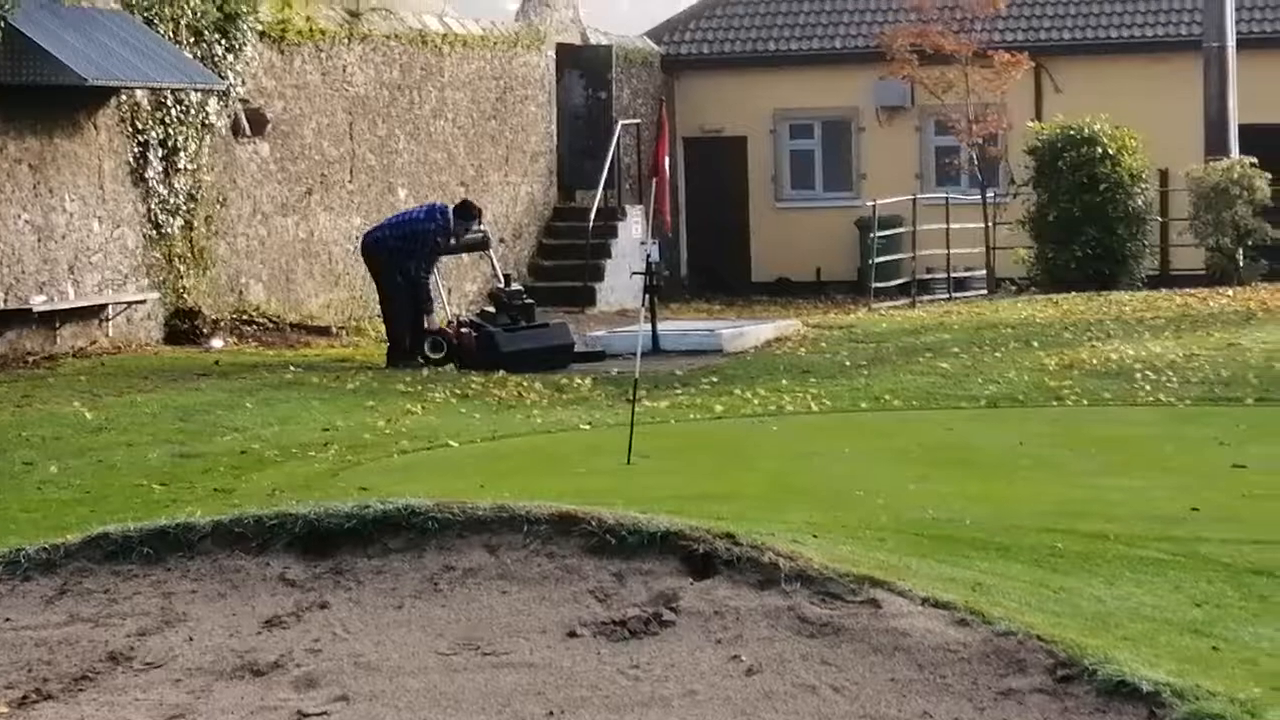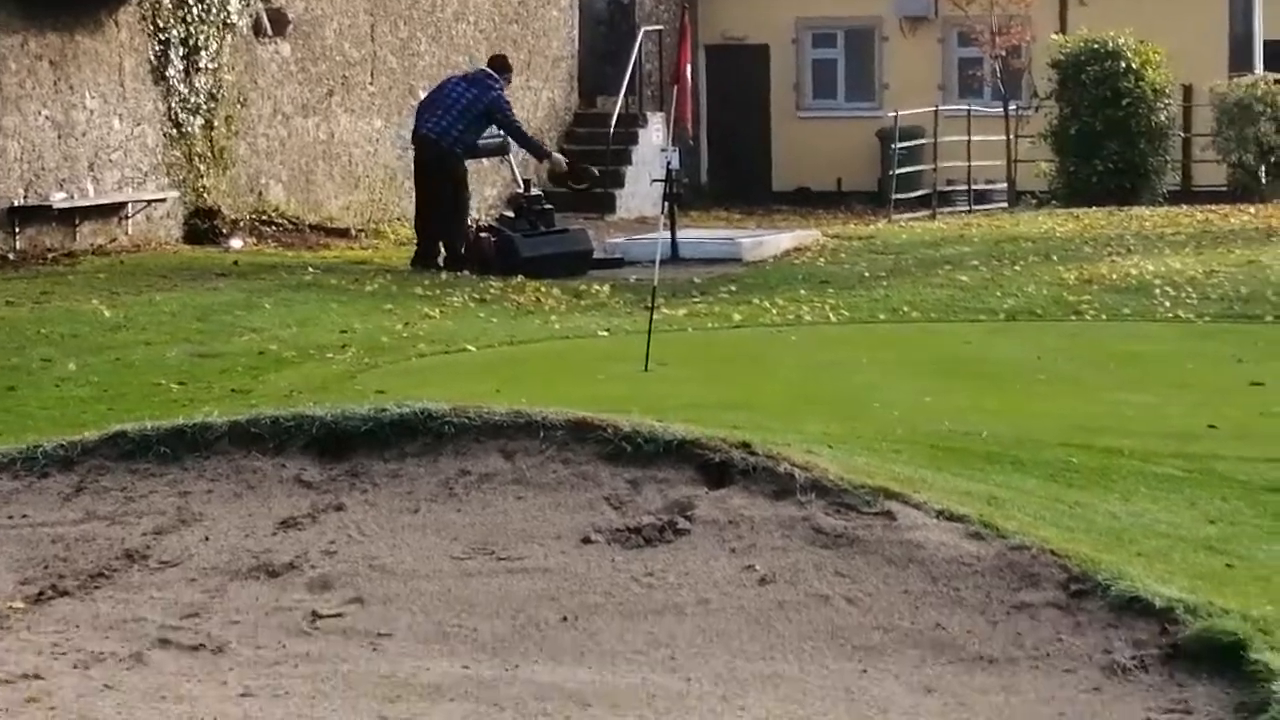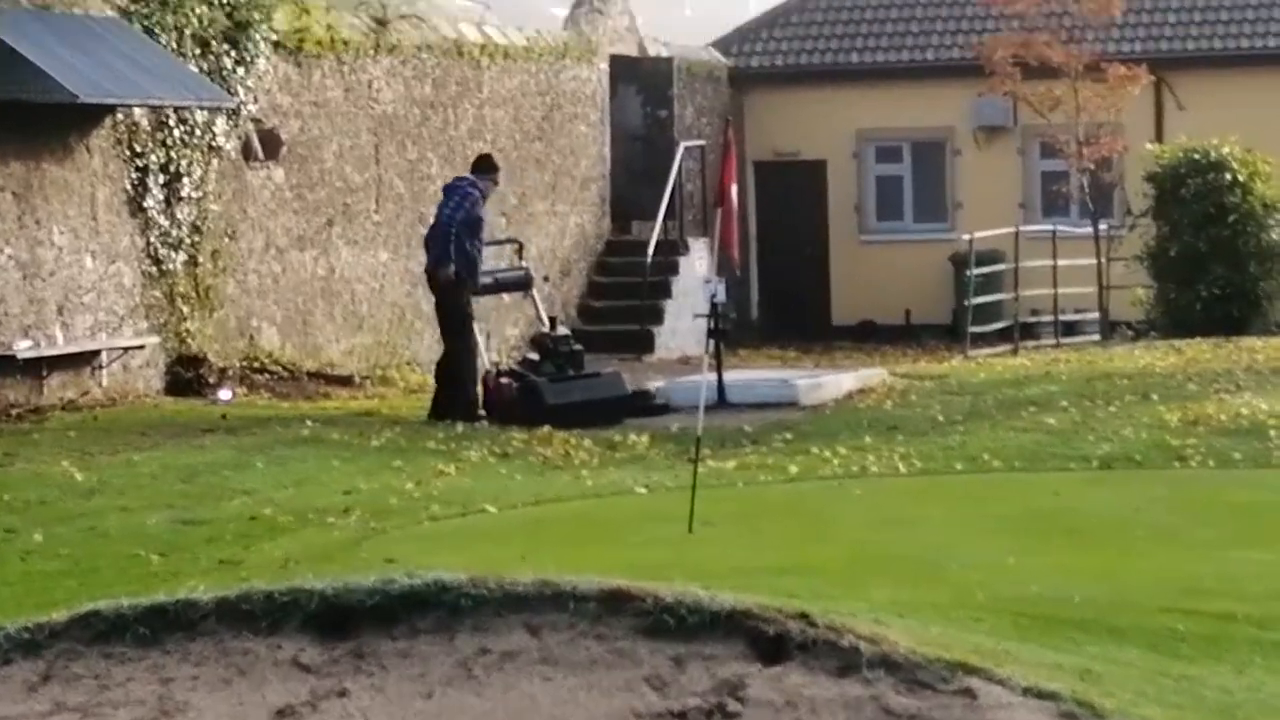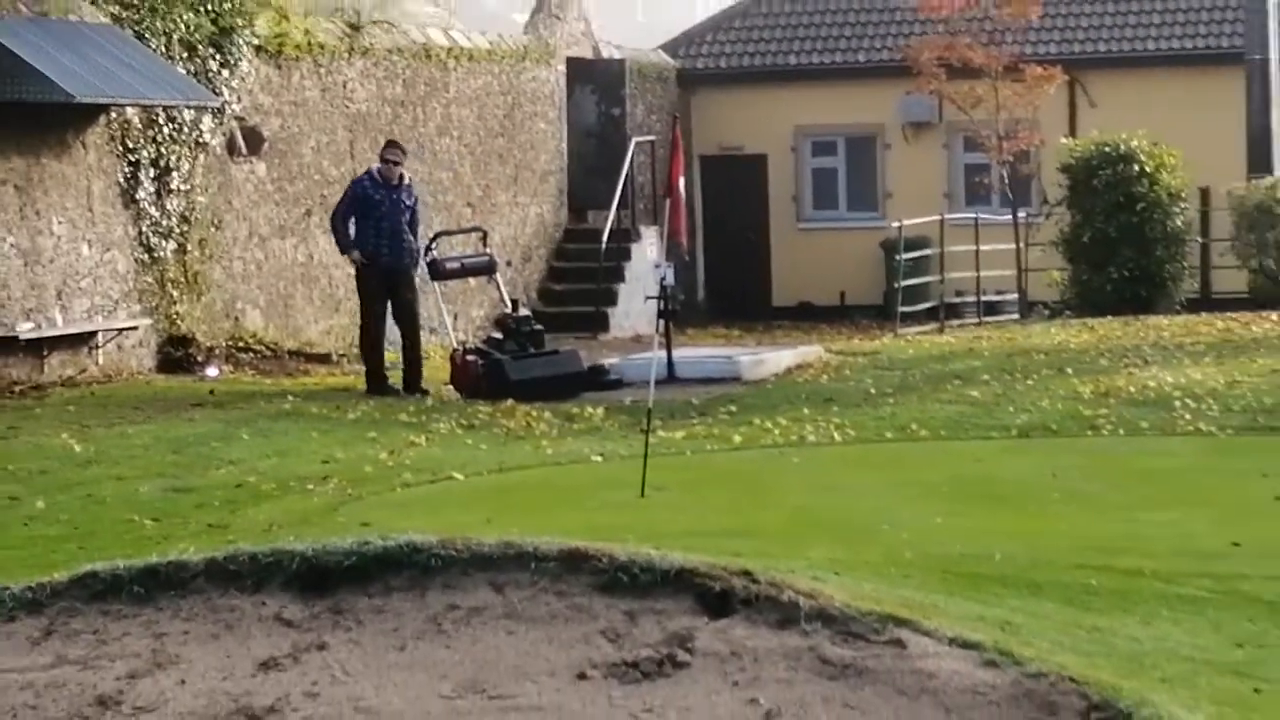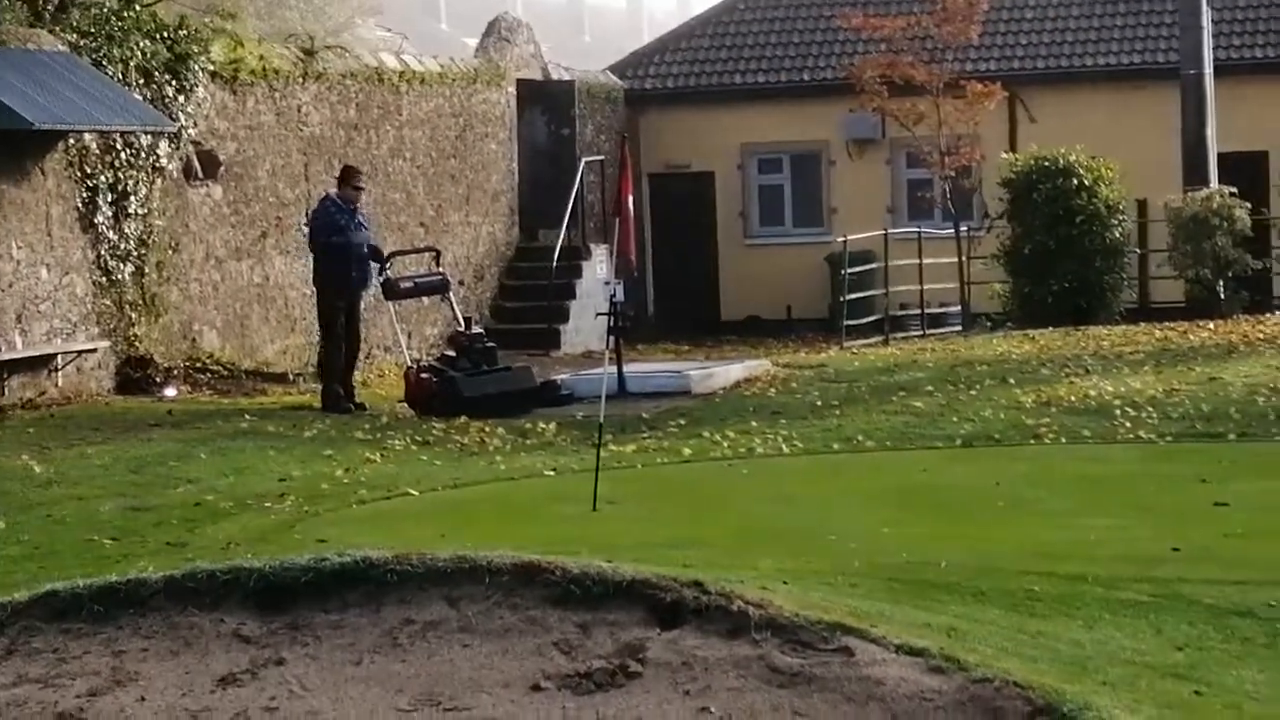
dt=1s
person 1, frame 1
left shoulder: (441, 215)
right shoulder: (433, 231)
right elbow: (421, 274)
right wrist: (430, 315)
left hip: (390, 250)
right hip: (378, 249)
left knee: (413, 300)
right knee: (398, 302)
left ankle: (410, 355)
right ankle: (399, 357)
person 1, frame 2
left shoulder: (455, 80)
right shoulder: (494, 97)
left elbow: (423, 107)
right elbow: (518, 133)
left wrist: (418, 136)
right wrist: (548, 156)
left hip: (424, 144)
right hip: (447, 152)
left knee: (427, 204)
right knee: (455, 208)
left ankle: (425, 256)
right ankle: (454, 260)
person 1, frame 3
left shoulder: (458, 194)
right shoulder: (469, 195)
left elbow: (432, 235)
right elbow: (447, 225)
right wrist: (446, 263)
left hip: (452, 278)
right hip: (454, 277)
left knee: (456, 343)
right knee: (463, 343)
left ankle: (444, 406)
right ankle: (465, 408)
person 1, frame 4
left shoulder: (409, 191)
right shoulder: (362, 185)
right elbow: (339, 218)
left wrist: (414, 258)
right wrist: (349, 248)
left hip: (402, 265)
right hip: (371, 265)
left knee: (410, 320)
right knee: (374, 322)
left ankle: (413, 381)
right ankle: (376, 379)
person 1, frame 5
left shoulder: (357, 212)
right shoulder: (326, 211)
right elbow: (316, 243)
left wrist: (373, 251)
right wrist: (347, 243)
left hip: (353, 287)
right hip: (332, 286)
left knee: (352, 341)
right knee: (333, 341)
left ankle: (345, 393)
right ankle: (332, 396)
